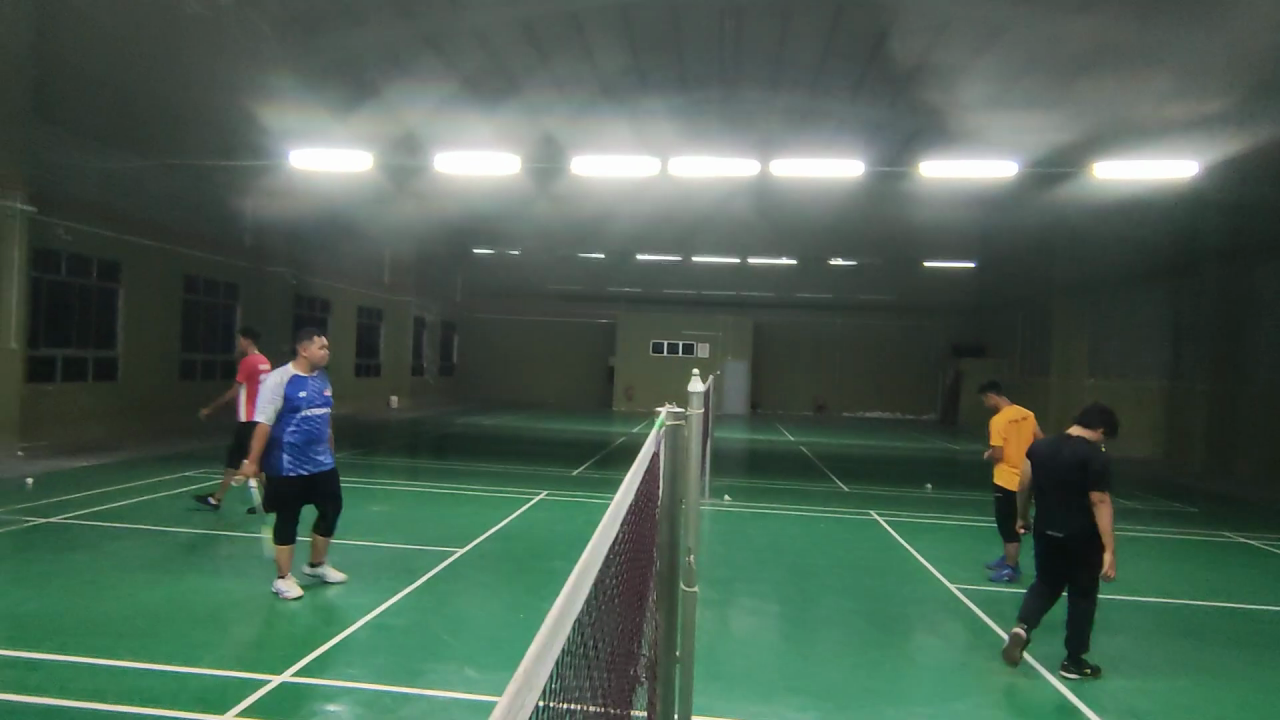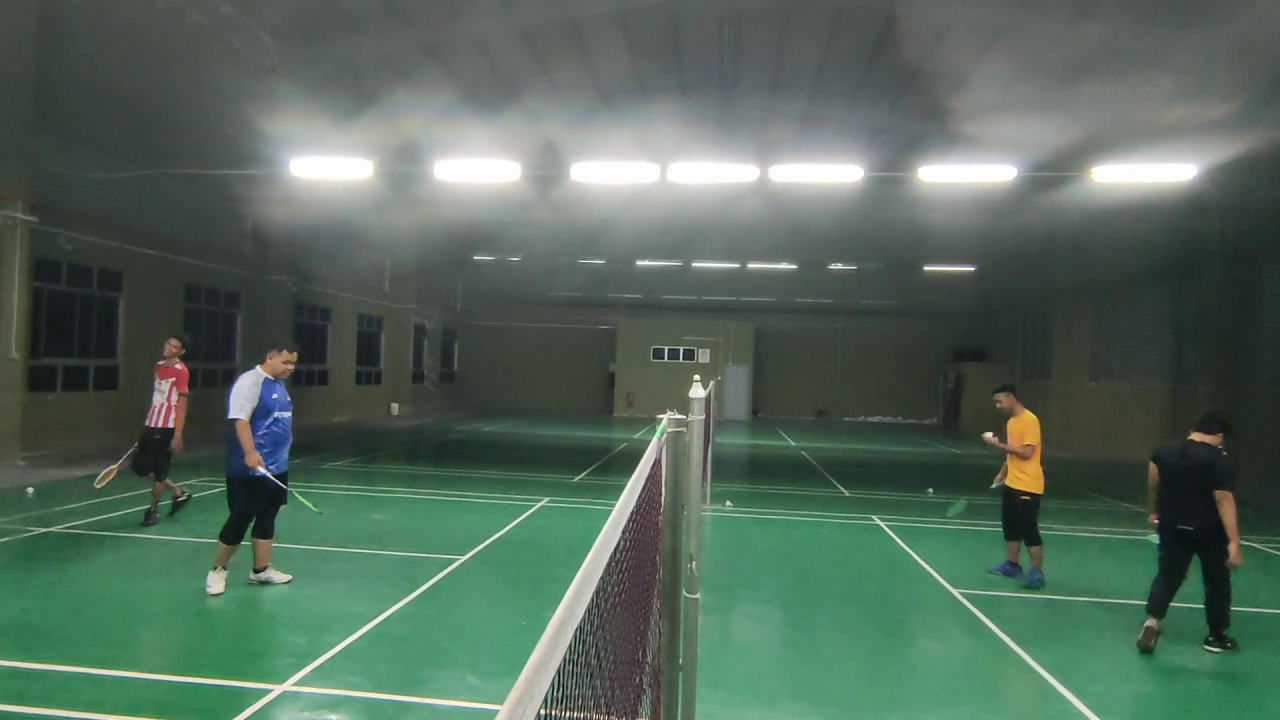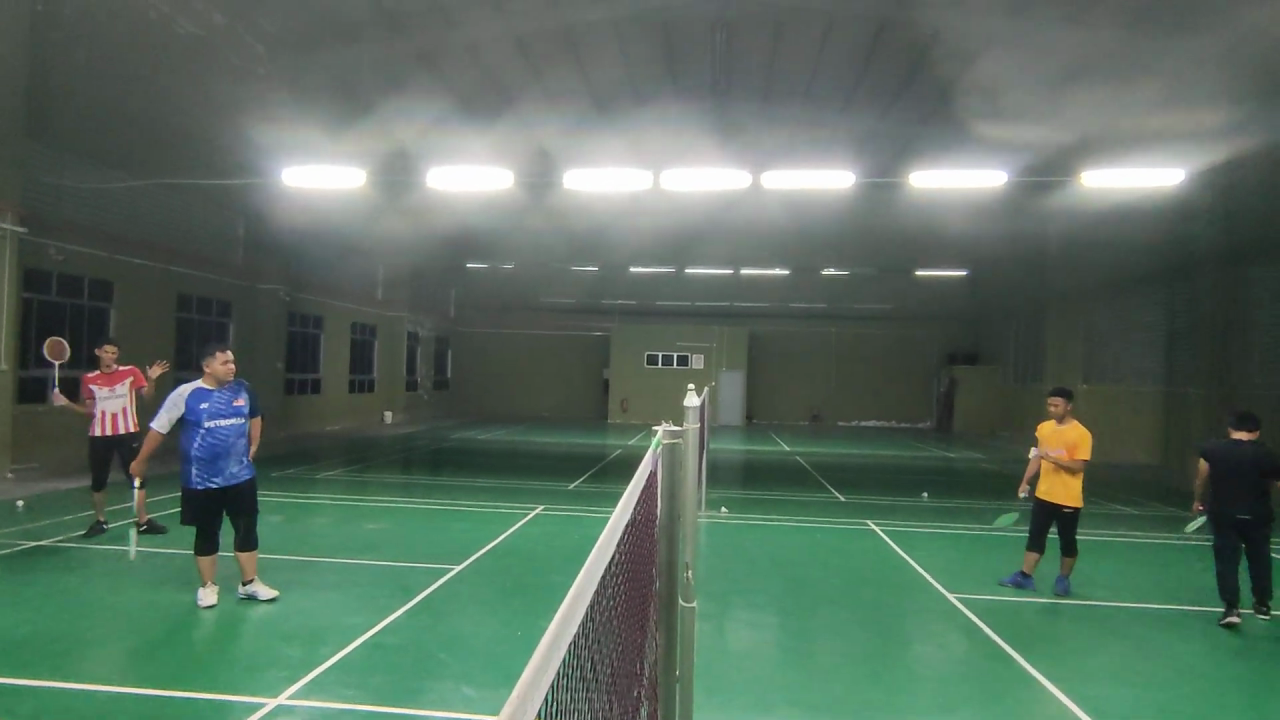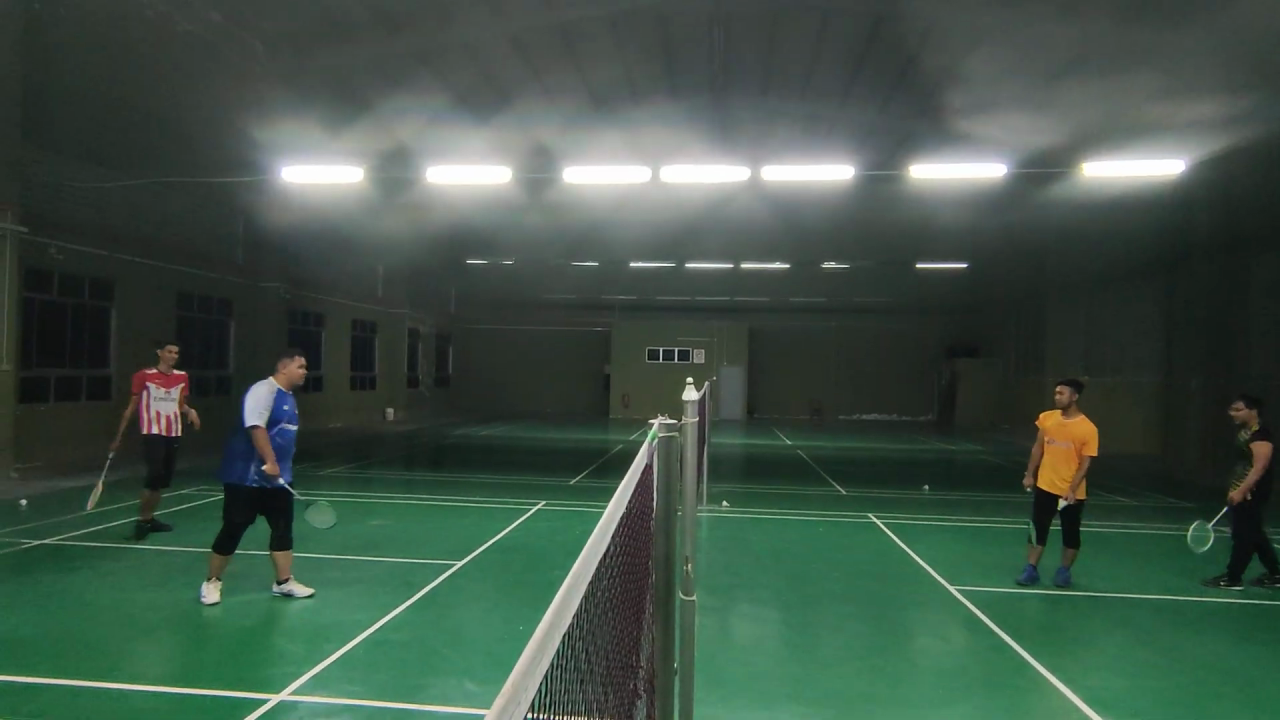
dt=1s
person 1, frame 1
left shoulder: (322, 378)
right shoulder: (279, 380)
right elbow: (264, 423)
left wrist: (330, 447)
right wrist: (253, 461)
left hip: (322, 464)
right hip: (288, 467)
left knee: (332, 509)
right knee: (287, 520)
left ankle: (317, 564)
right ankle: (284, 578)
person 1, frame 2
left shoulder: (279, 384)
right shoulder: (250, 381)
right elbow: (240, 419)
right wrist: (250, 453)
left hip: (276, 466)
right hip: (249, 468)
left knee: (267, 518)
right knee: (241, 519)
left ankle: (261, 569)
right ankle: (218, 571)
person 1, frame 3
left shoulder: (242, 389)
right shoulder: (185, 394)
left elbow: (254, 417)
right elbow: (158, 429)
left wrist: (254, 445)
right wrist: (141, 461)
left hip: (240, 476)
right hip: (202, 481)
left knee: (247, 528)
right knee: (207, 533)
left ankle: (250, 583)
right ankle: (208, 586)
person 1, frame 4
left shoulder: (289, 396)
right shoulder: (264, 391)
right elbow: (256, 427)
left wrist: (281, 466)
right wrist: (269, 462)
left hip: (277, 477)
right hip: (246, 475)
left knee: (283, 528)
right knee: (233, 529)
left ankle: (284, 582)
right ankle: (213, 581)
person 2, frame 1
left shoulder: (1040, 448)
right shoulder: (1095, 456)
left elbow: (1025, 488)
right elbow: (1100, 503)
left wrist: (1022, 517)
right wrist: (1109, 550)
left hip: (1046, 533)
right hip: (1082, 538)
left knee: (1045, 585)
right knee: (1083, 596)
left ankle: (1022, 628)
right ankle: (1073, 660)
person 2, frame 2
left shoulder: (1163, 453)
right shoulder: (1217, 459)
left elbow: (1154, 488)
right elbow: (1224, 501)
left wrist: (1155, 513)
right wrist: (1234, 542)
left hip: (1173, 528)
right hip: (1209, 532)
left knee: (1167, 576)
right knee: (1217, 582)
left ankle: (1153, 620)
right ankle: (1216, 637)
person 2, frame 3
left shoulder: (1212, 451)
left elbow: (1202, 480)
left wrist: (1199, 501)
left hip: (1223, 516)
right hip: (1258, 517)
left knee: (1226, 563)
right knee: (1259, 559)
left ankle: (1231, 609)
right ankle: (1262, 605)
person 2, frame 4
left shoulder: (1260, 435)
right shoulder: (1247, 432)
left elbow: (1260, 466)
left wrist: (1240, 490)
left hip: (1249, 494)
right hip: (1251, 493)
left knee: (1242, 535)
right knee: (1254, 534)
left ankle: (1233, 578)
person 3, frame 1
left shoulder: (998, 420)
right shoulder: (1027, 415)
left elbow: (997, 455)
right elbow: (1040, 441)
left wrist: (988, 456)
left hip: (1006, 480)
right hip: (1021, 478)
left knee: (1007, 524)
right knee: (1008, 522)
left ankle: (1011, 569)
right ankle: (1009, 559)
person 3, frame 2
left shoulder: (1029, 421)
right shoulder: (1011, 421)
left elbow: (1028, 452)
left wrist: (1000, 444)
right wrist: (1003, 473)
left hip: (1029, 486)
right hip: (1012, 483)
left knee: (1028, 528)
right knee: (1010, 525)
left ankle: (1036, 571)
right ankle: (1012, 564)
person 3, frame 3
left shoulder: (1081, 434)
right shoulder: (1044, 428)
left elbow: (1079, 466)
right elbow: (1035, 457)
left wrist: (1049, 457)
right wrist: (1026, 481)
left hip: (1069, 499)
right hip: (1043, 495)
left knee: (1067, 541)
right knee: (1035, 536)
left ankle: (1063, 579)
right ankle: (1025, 576)
person 3, frame 4
left shoulder: (1088, 429)
right shoulder: (1046, 418)
left elbow: (1085, 463)
right elbow: (1038, 448)
left wrist: (1072, 489)
right wrist: (1029, 474)
left hip: (1072, 493)
right hip: (1045, 487)
left knee: (1071, 534)
right knee: (1038, 529)
left ankle: (1064, 571)
right ankle: (1031, 570)
person 4, frame 1
left shoulder: (247, 361)
right shoulder: (264, 362)
left elbow: (234, 392)
left wrist: (210, 408)
left hip: (248, 419)
right hip: (256, 418)
right knee: (234, 457)
right ankle: (216, 498)
person 4, frame 2
left shoulder: (180, 371)
right shoulder: (159, 366)
left elbow: (183, 403)
left wrist: (177, 434)
left hip: (166, 427)
right hip: (152, 425)
left knee: (158, 468)
right knee: (138, 465)
left ankle: (152, 510)
right ankle: (178, 493)
person 4, frame 3
left shoulder: (131, 372)
right shoulder: (89, 379)
left elbow: (148, 397)
right elbow: (90, 410)
left wrist: (151, 379)
right wrist: (67, 403)
left hip: (128, 433)
right hip: (100, 436)
right knee: (98, 480)
left ankle: (143, 521)
right ankle: (100, 521)
person 4, frame 4
left shoulder: (182, 377)
right shoulder: (143, 376)
right elbow: (132, 407)
left wrist: (190, 412)
right wrist: (119, 436)
left hip: (173, 434)
right hip: (152, 433)
left knee: (165, 478)
right knee: (155, 475)
left ankle: (147, 519)
right ankle: (142, 517)
